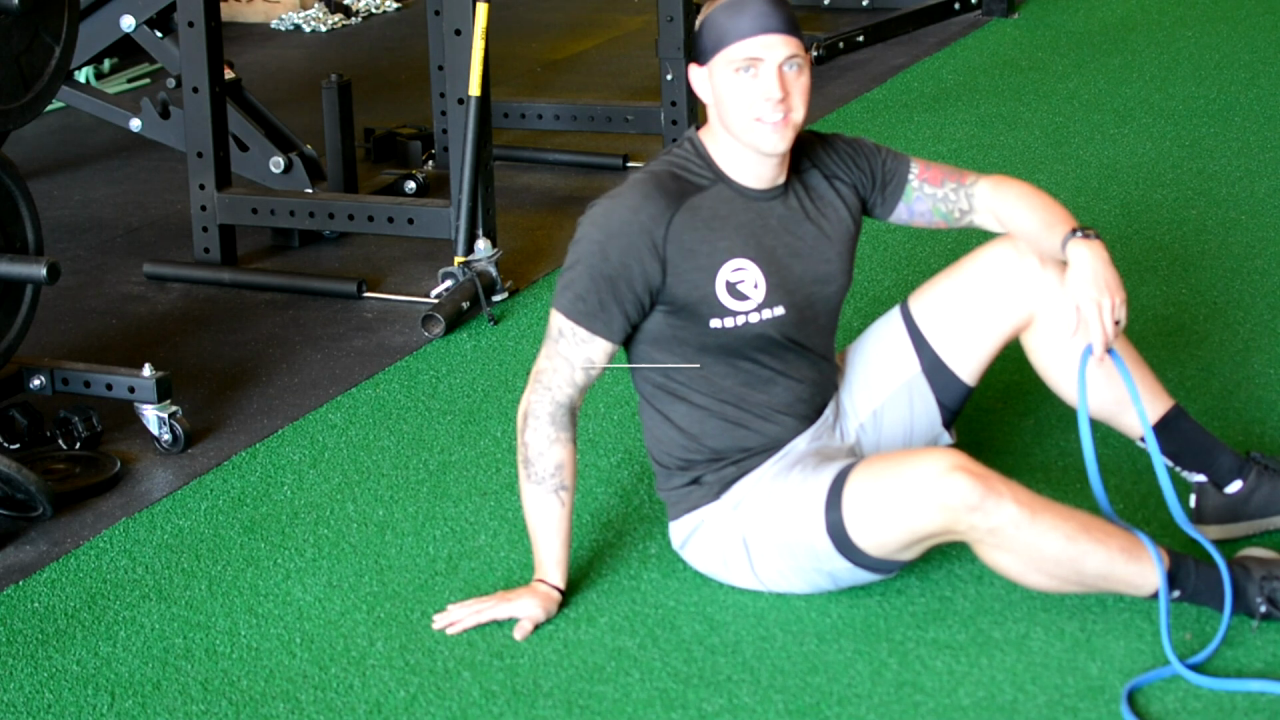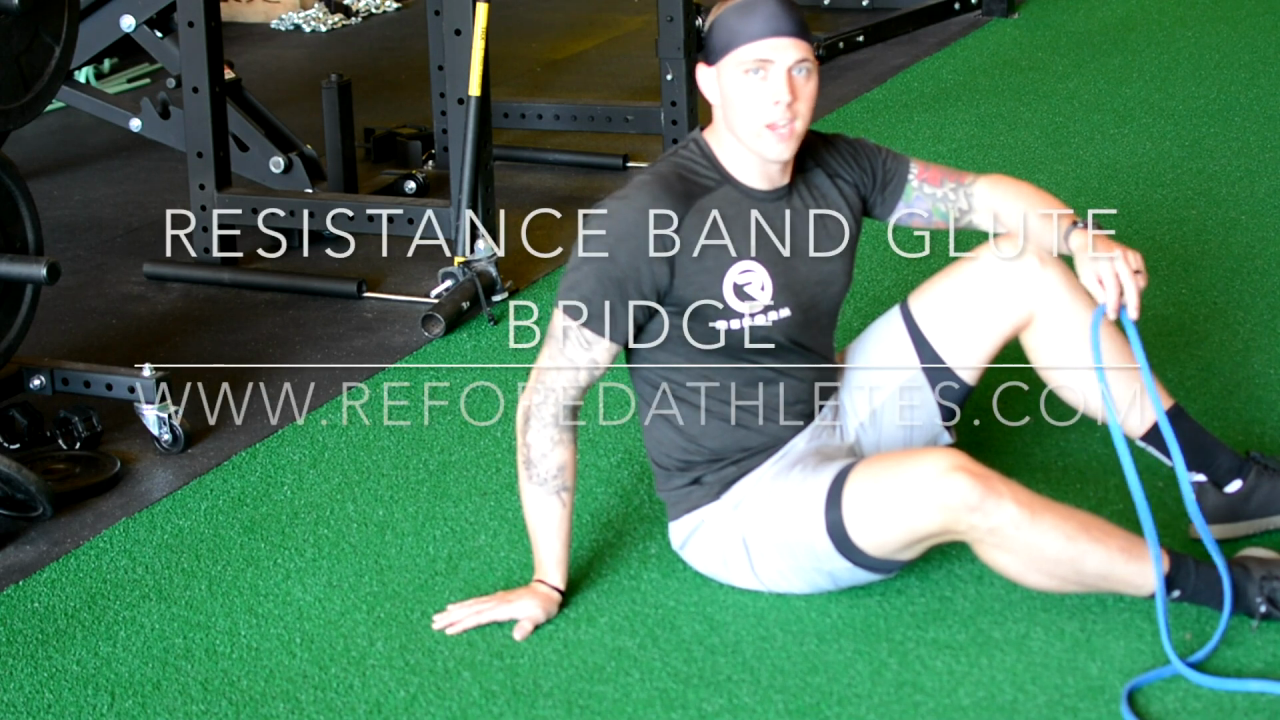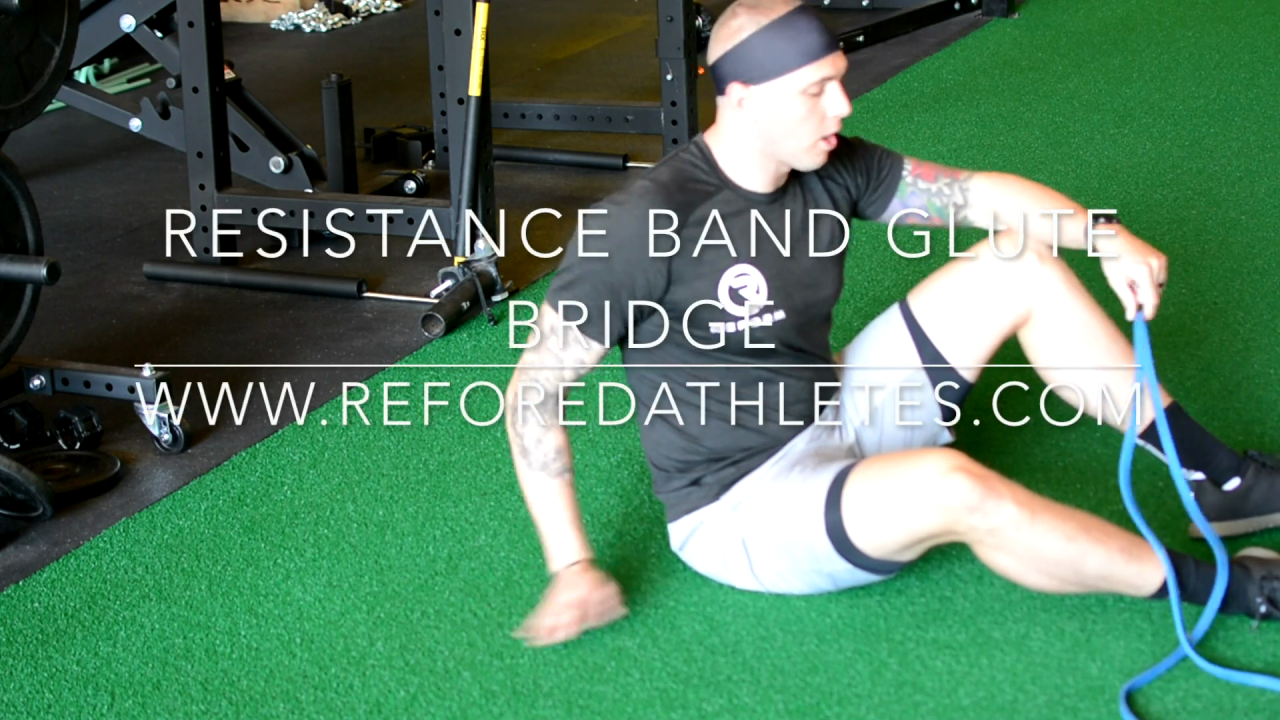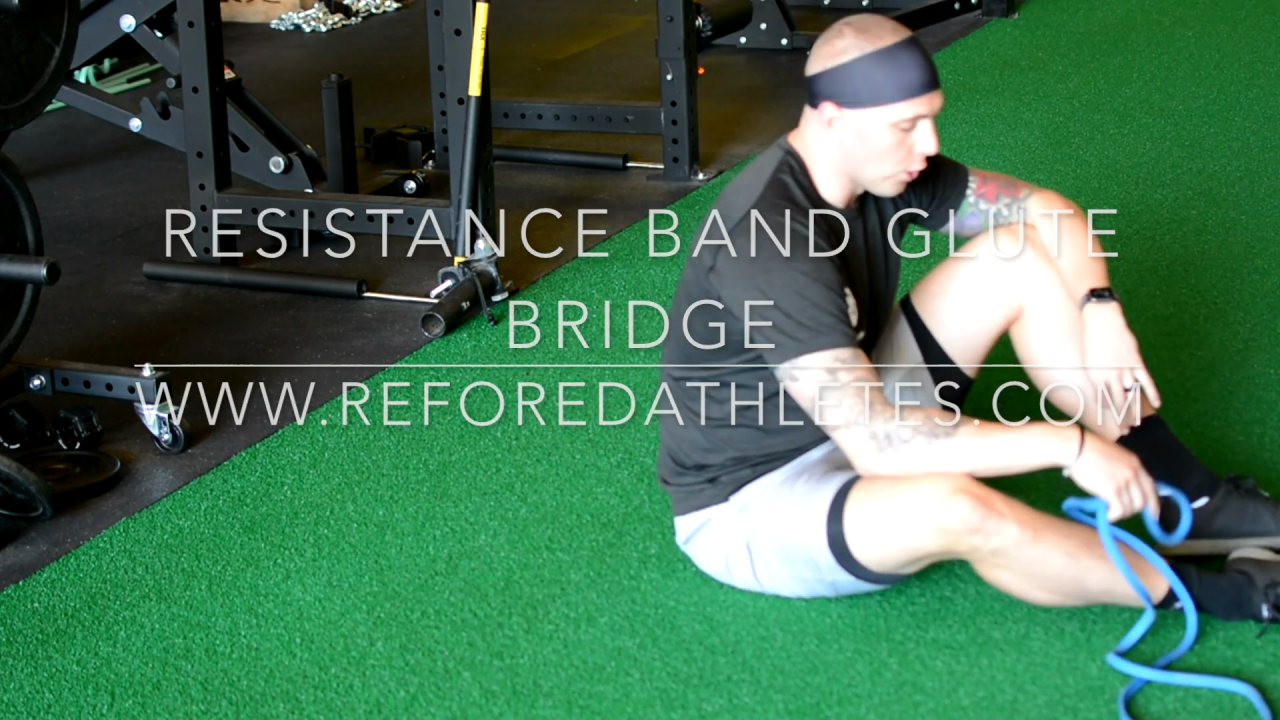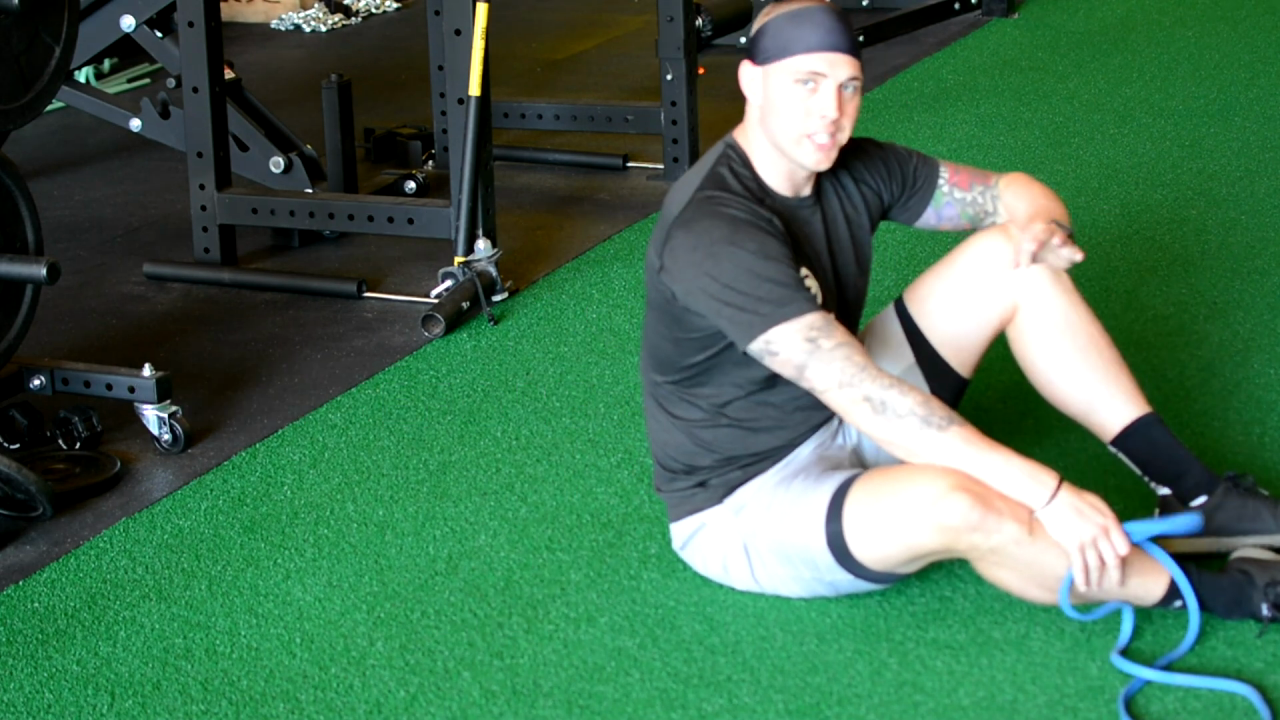
dt=1s
person 1, frame 1
left shoulder: (833, 166)
right shoulder: (640, 219)
left elbow: (986, 195)
right elbow: (548, 401)
left wrist: (1082, 245)
right wrist: (548, 583)
left hip: (836, 417)
right hip: (740, 509)
left knee: (1025, 266)
right knee: (950, 485)
right ankle: (1210, 585)
person 1, frame 2
left shoulder: (835, 166)
right shoulder: (646, 220)
left elbow: (986, 194)
right elbow: (548, 399)
left wrist: (1085, 238)
right wrist: (548, 583)
left hip: (835, 417)
right hip: (741, 509)
left knee: (1025, 267)
right knee: (950, 484)
right ankle: (1202, 583)
person 1, frame 3
left shoulder: (828, 166)
right shoulder: (644, 227)
left elbow: (980, 191)
right elbow: (532, 394)
left wrist: (1108, 235)
right wrist: (575, 567)
left hip: (831, 417)
right hip: (748, 508)
left knee: (1022, 261)
right knee: (950, 485)
left ankle: (1214, 480)
right ankle: (1210, 584)
person 1, frame 4
left shoulder: (884, 166)
right shoulder: (766, 243)
left elbow: (1048, 211)
right elbow: (876, 444)
left wrist: (1102, 311)
right wrist: (1069, 446)
left hip: (845, 419)
right hip: (749, 507)
left knee: (1020, 255)
right knee: (956, 506)
left ankle: (1187, 497)
right ankle: (1209, 591)
person 1, frame 5
left shoulder: (850, 166)
right shoulder: (713, 233)
left elbow: (1011, 192)
right elbow: (863, 396)
left wrist: (1044, 230)
right wrist: (1049, 495)
left hip: (836, 420)
right hip: (744, 507)
left knee: (1007, 255)
right knee: (953, 502)
left ankle: (1191, 495)
right ankle: (1201, 589)
